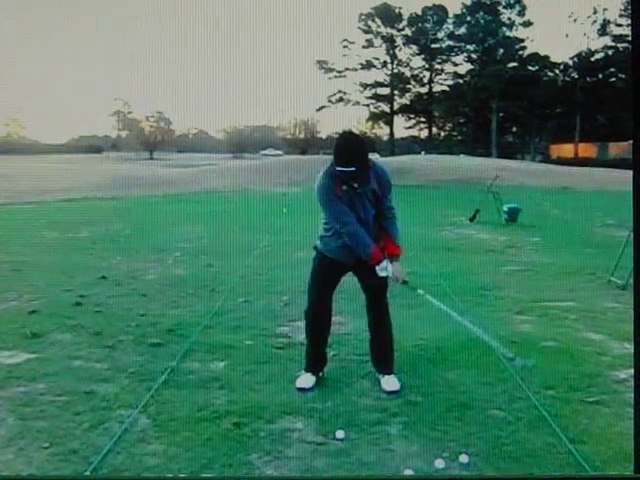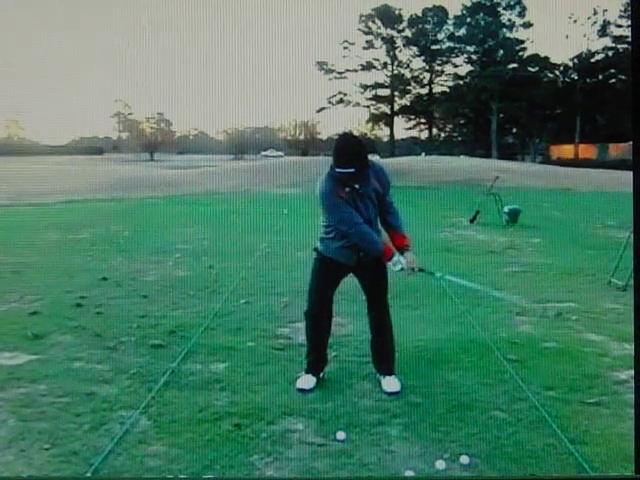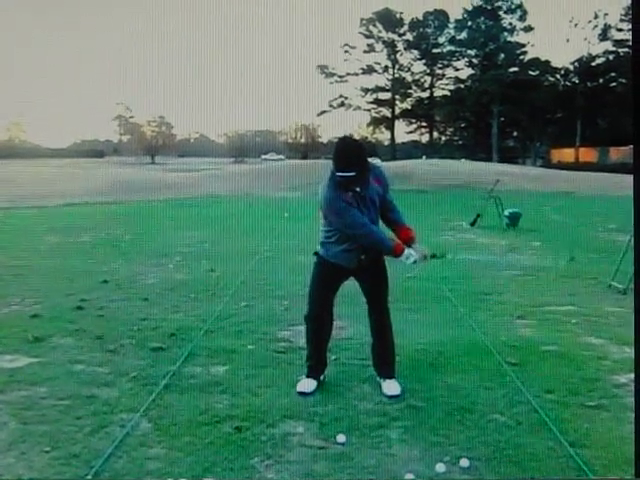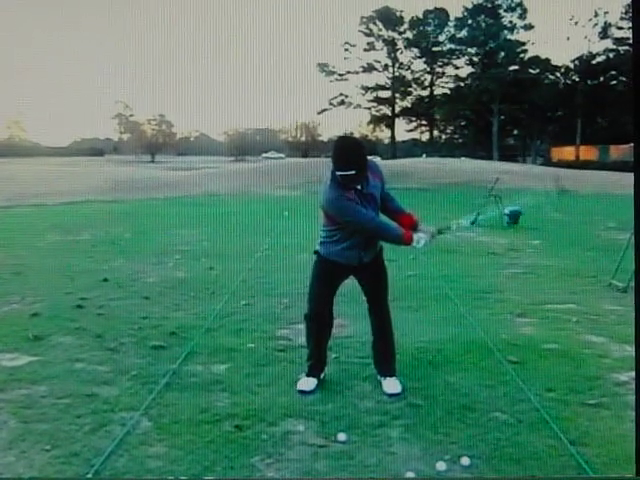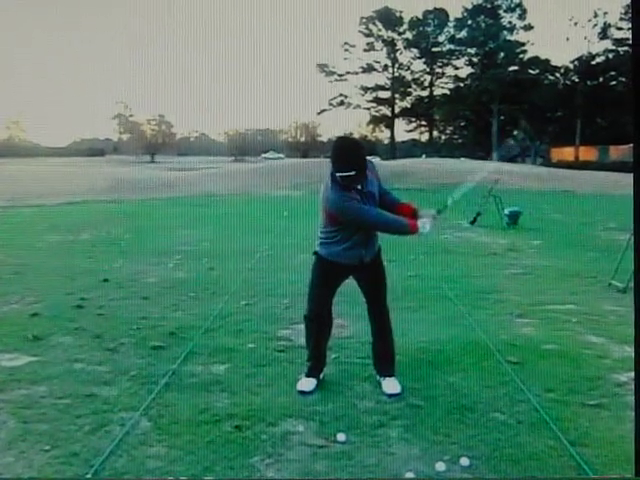
dt=1s
person 1, frame 1
left shoulder: (378, 174)
right shoulder: (326, 182)
left elbow: (387, 215)
right elbow: (347, 226)
left wrist: (393, 257)
right wrist: (379, 260)
left hip: (373, 252)
right hip: (333, 252)
left knee: (379, 310)
right knee: (316, 309)
left ankle: (385, 369)
right ankle: (313, 368)
person 1, frame 2
left shoulder: (376, 173)
right shoulder: (328, 187)
left elbow: (388, 210)
right elbow: (355, 227)
left wrist: (404, 248)
right wrist: (390, 255)
left hip: (371, 253)
right hip: (334, 253)
left knee: (379, 311)
right knee: (316, 310)
left ankle: (386, 371)
right ankle: (314, 369)
person 1, frame 3
left shoulder: (375, 175)
right shoulder: (331, 194)
left elbow: (388, 209)
right elbow: (364, 231)
left wrist: (410, 240)
right wrist: (400, 251)
left hip: (370, 256)
right hip: (334, 258)
left knee: (380, 314)
right knee: (317, 314)
left ankle: (386, 374)
right ankle: (314, 372)
person 1, frame 4
left shoulder: (373, 170)
right shoulder: (335, 196)
left elbow: (385, 200)
right elbow: (373, 226)
left wrist: (414, 224)
right wrist: (410, 238)
left hip: (369, 255)
right hip: (333, 258)
left knee: (380, 313)
right knee: (317, 313)
left ankle: (387, 372)
right ankle: (314, 370)
person 1, frame 5
left shoulder: (368, 169)
right shoulder: (337, 198)
left elbow: (382, 195)
right elbow: (379, 221)
left wrist: (414, 212)
right wrist: (415, 226)
left hip: (368, 254)
right hip: (332, 259)
left knee: (379, 313)
right knee: (317, 314)
left ankle: (386, 372)
right ankle: (314, 370)
